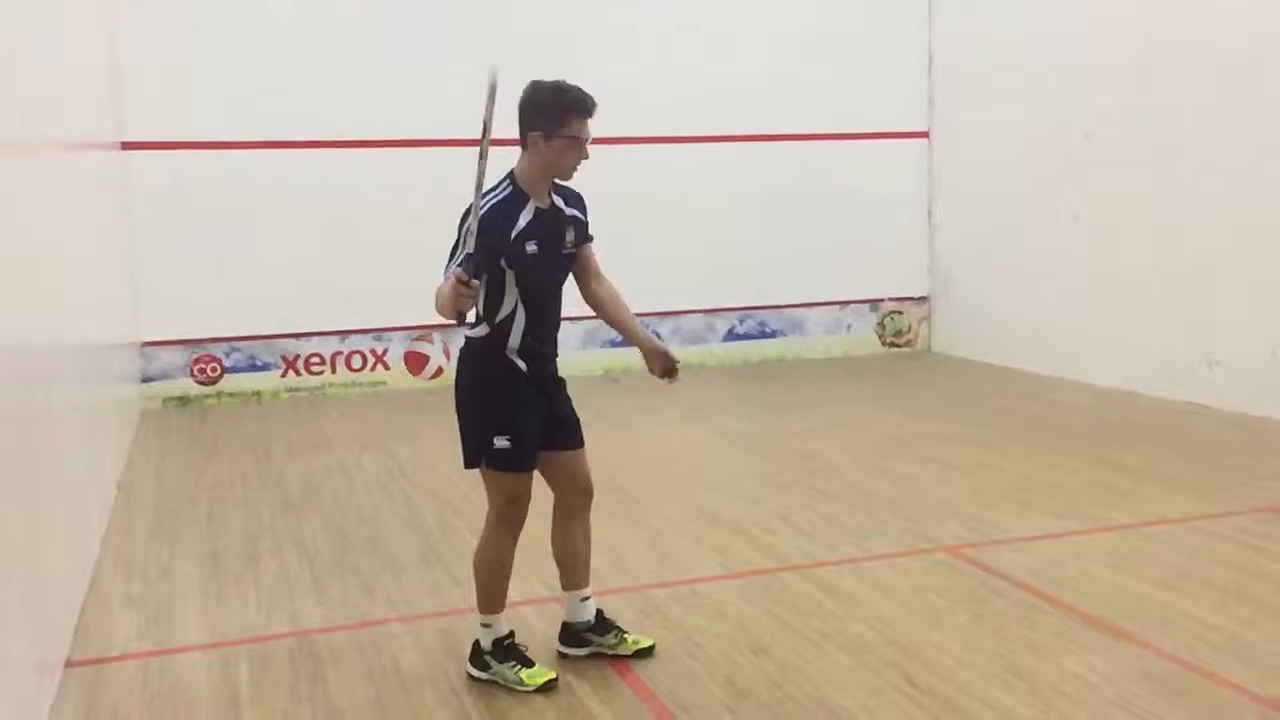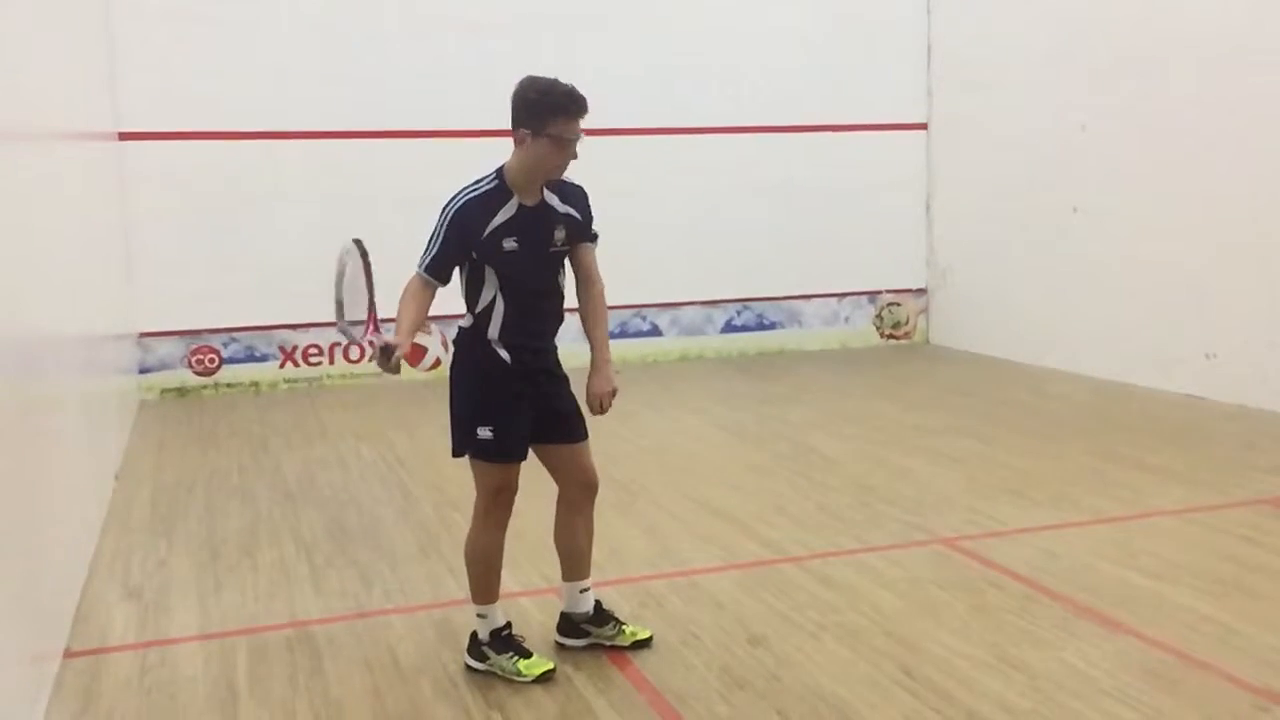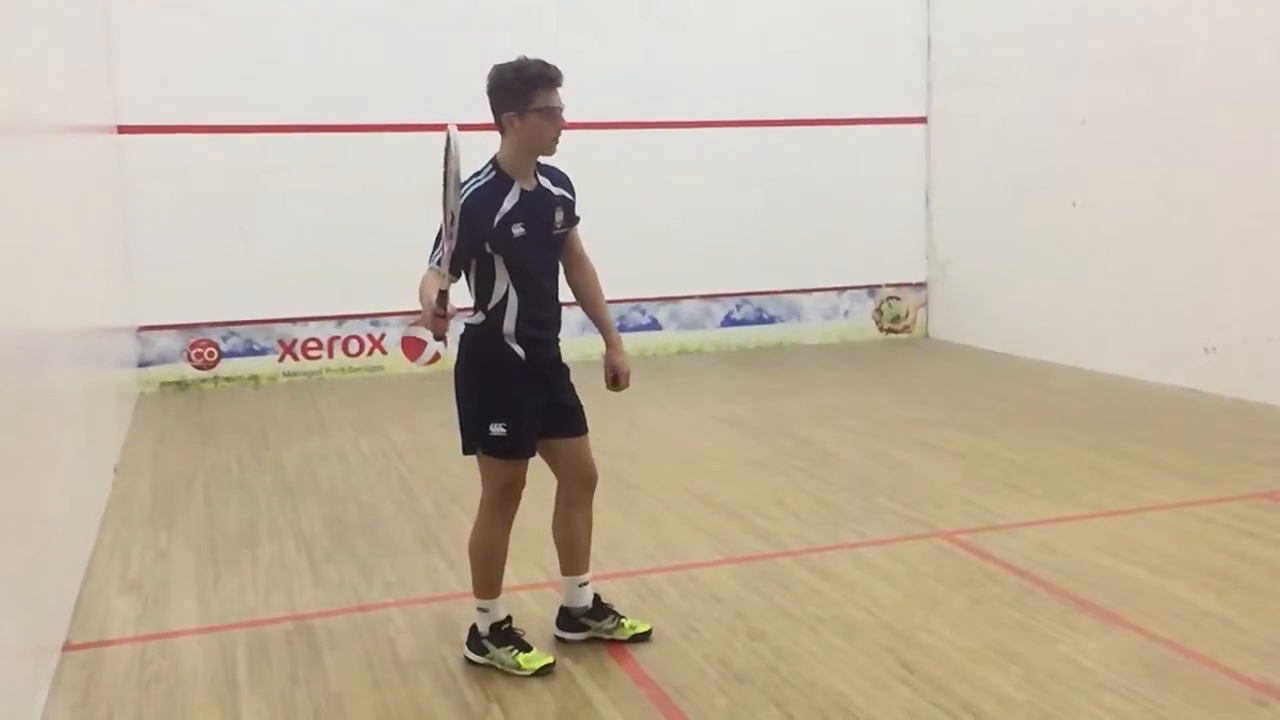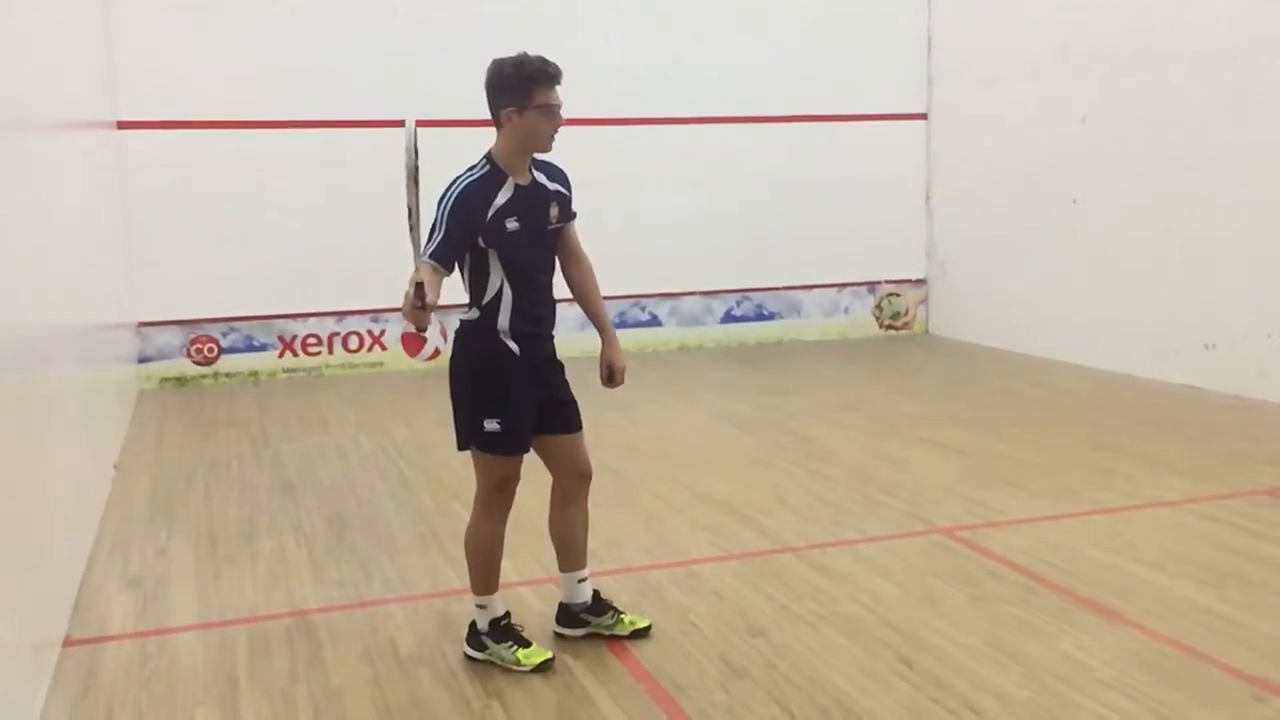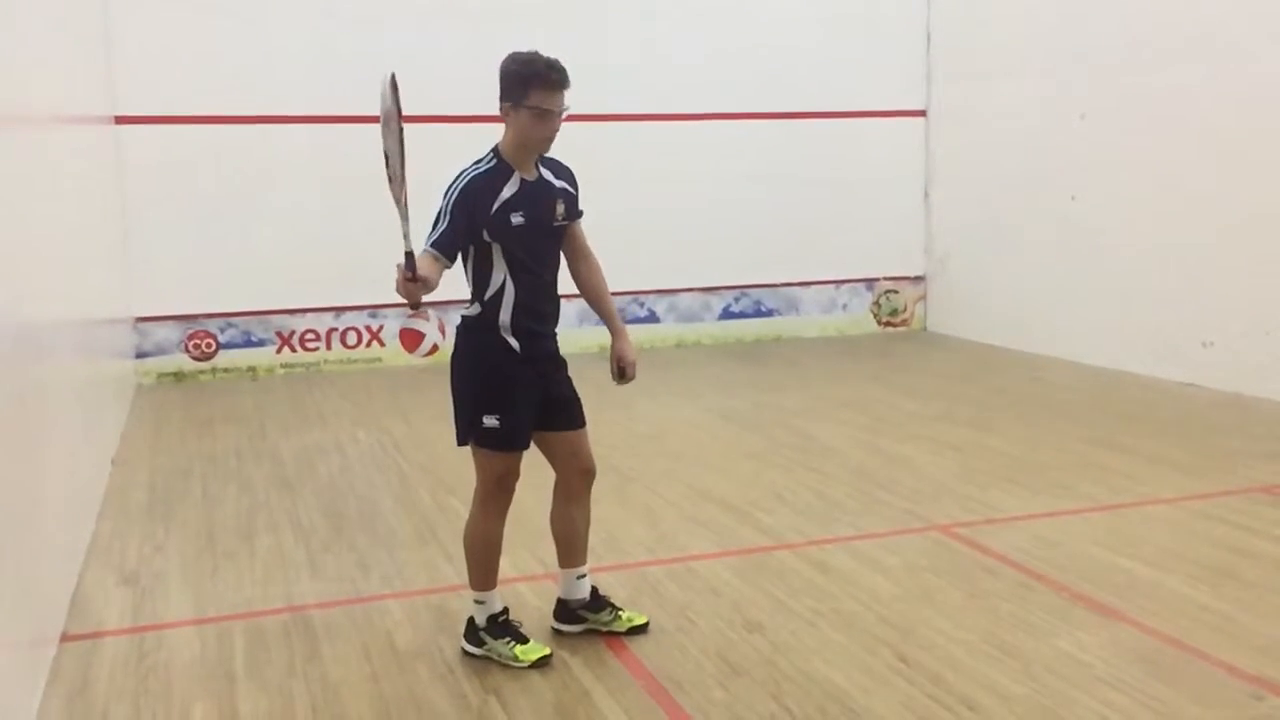
dt=1s
person 1, frame 1
left shoulder: (572, 205)
right shoulder: (492, 213)
left elbow: (593, 283)
right elbow: (446, 291)
left wrist: (642, 340)
right wrist: (455, 302)
left hip: (542, 374)
right hip: (495, 378)
left knee: (577, 490)
right knee: (508, 509)
left ankle: (582, 622)
right ankle: (491, 646)
person 1, frame 2
left shoulder: (572, 201)
right shoulder: (471, 208)
left elbow: (588, 283)
right elbow: (424, 280)
left wrist: (602, 364)
right wrist: (403, 334)
left hip: (543, 365)
right hip: (487, 371)
left knee: (581, 482)
right knee: (496, 501)
left ankle: (580, 612)
right ankle: (488, 636)
person 1, frame 3
left shoulder: (558, 186)
right shoulder: (477, 198)
left elbow: (577, 263)
right elbow: (439, 270)
left wrist: (611, 341)
right wrist: (434, 303)
left hip: (545, 359)
right hip: (495, 367)
left knee: (580, 477)
right knee: (502, 496)
left ankle: (579, 607)
right ankle: (488, 631)
person 1, frame 4
left shoulder: (554, 181)
right shoulder: (469, 194)
left elbow: (573, 260)
right elbow: (432, 265)
left wrist: (608, 336)
right wrist: (422, 298)
left hip: (539, 355)
right hip: (489, 361)
left knee: (575, 472)
right knee: (497, 491)
left ankle: (579, 603)
right ankle: (488, 626)
person 1, frame 5
left shoulder: (560, 179)
right shoulder: (474, 187)
left elbow: (580, 257)
right elbow: (436, 256)
left wrist: (617, 331)
right wrist: (419, 280)
left hip: (542, 352)
right hip: (491, 357)
left knee: (578, 469)
right knee: (496, 488)
left ankle: (577, 600)
right ankle: (485, 622)
